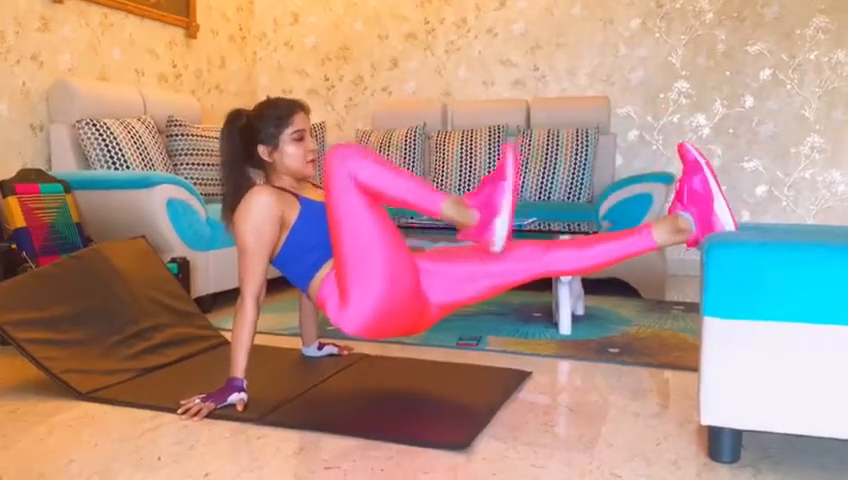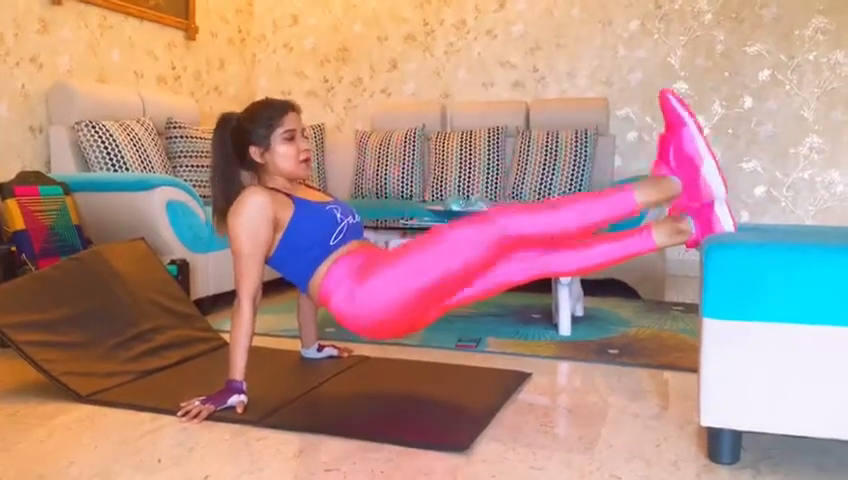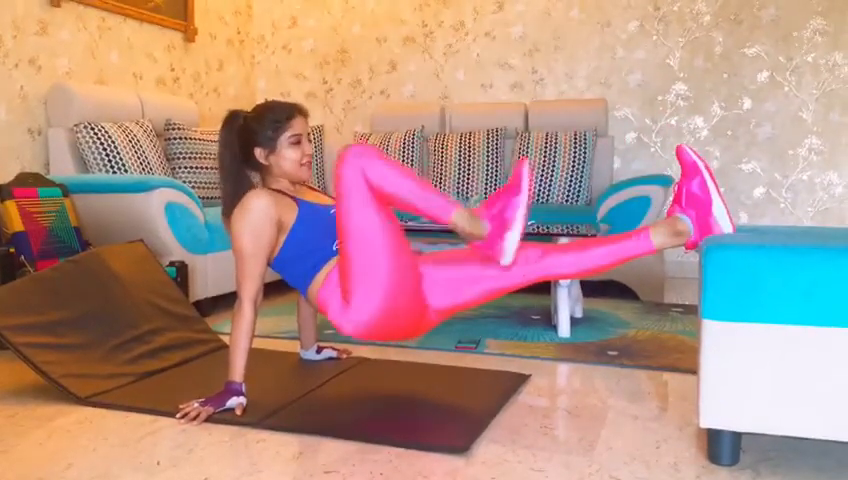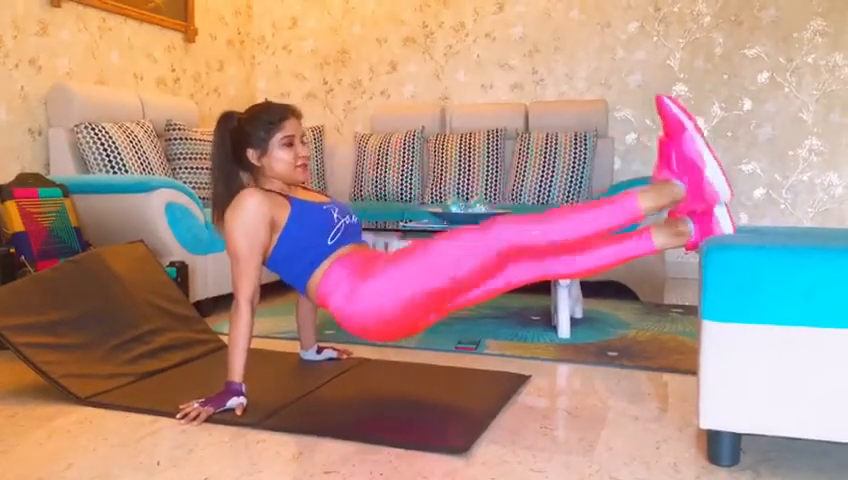
dt=0.7s
person 1, frame 1
left shoulder: (307, 193)
right shoulder: (262, 203)
right elbow: (250, 295)
left wrist: (312, 344)
right wrist: (234, 384)
left hip: (405, 289)
right hip: (371, 300)
left knee: (537, 255)
right knee: (347, 157)
left ankle: (680, 226)
right ankle: (471, 215)
person 1, frame 2
left shoulder: (303, 193)
right shoulder: (256, 204)
right elbow: (247, 297)
left wrist: (312, 346)
right wrist: (233, 386)
left hip: (402, 293)
right hip: (373, 298)
left knee: (535, 254)
right knee: (505, 223)
left ankle: (680, 226)
right ankle: (670, 184)
person 1, frame 3
left shoulder: (304, 195)
right shoulder: (259, 206)
right elbow: (248, 298)
left wrist: (311, 347)
right wrist: (233, 388)
left hip: (405, 292)
right hip: (373, 304)
left knee: (536, 258)
right knee: (357, 157)
left ankle: (679, 229)
right ankle: (477, 226)
person 1, frame 4
left shoulder: (301, 195)
right shoulder: (252, 206)
right elbow: (244, 300)
left wrist: (310, 348)
right wrist: (232, 389)
left hip: (399, 297)
right hip: (373, 300)
left knee: (534, 256)
right knee: (504, 232)
left ankle: (679, 229)
right ankle: (673, 187)
